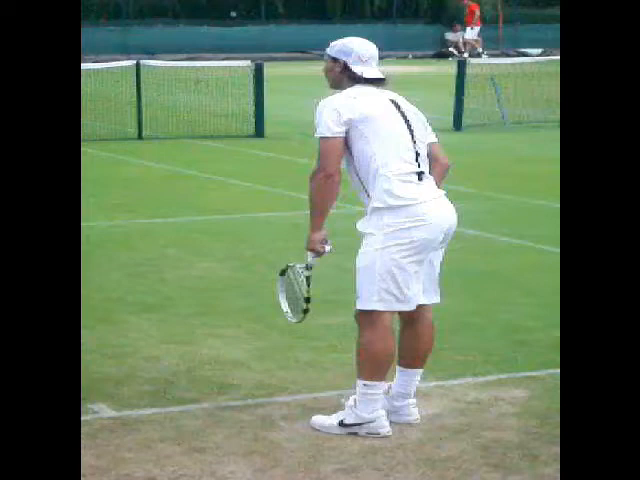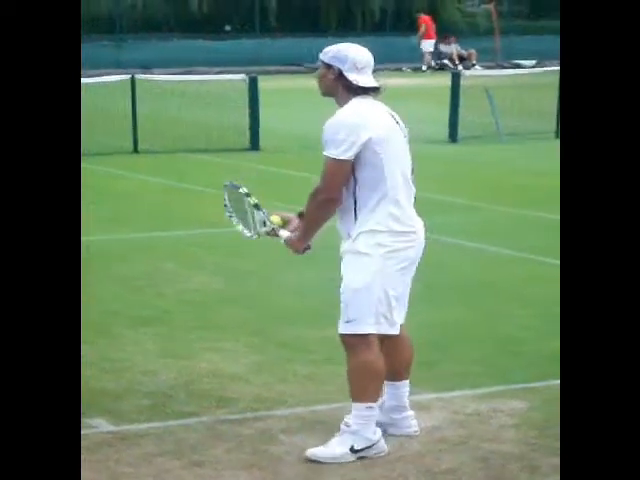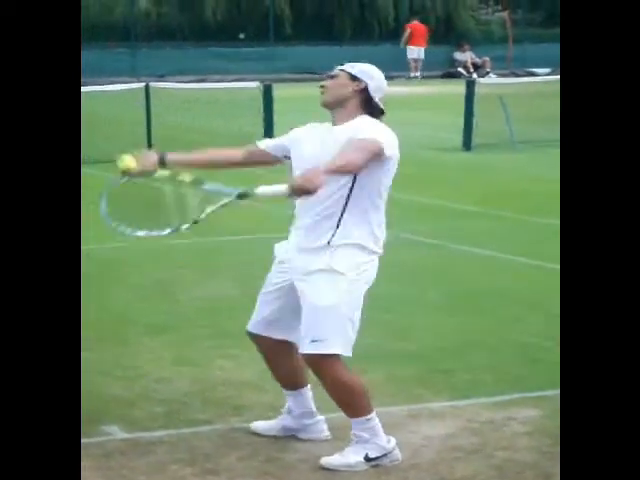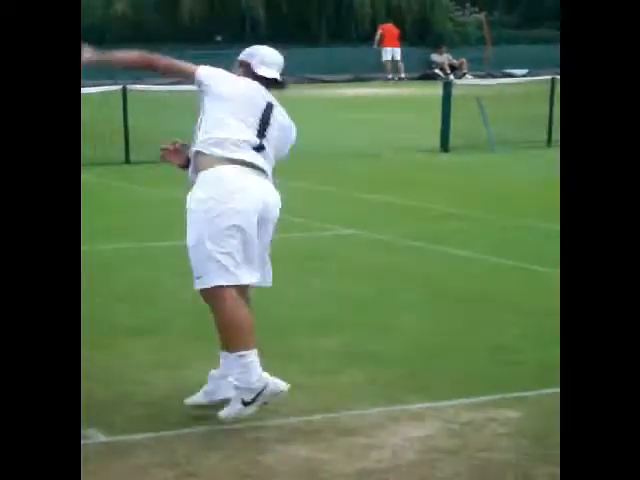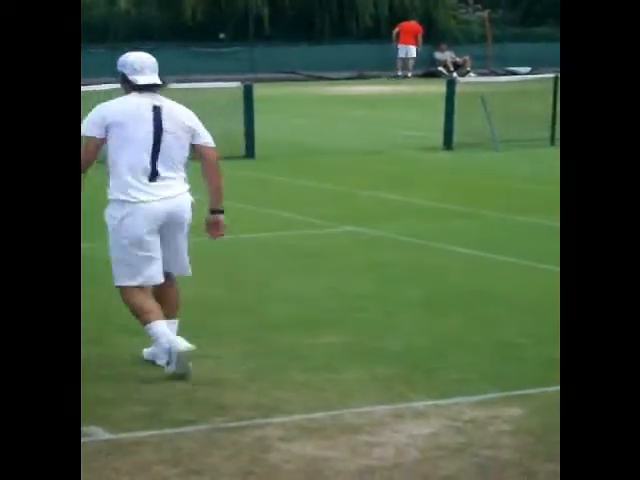
dt=1s
person 1, frame 1
left shoulder: (336, 104)
right shoulder: (400, 104)
left elbow: (326, 172)
right elbow: (439, 161)
left wrist: (317, 228)
left hip: (397, 220)
right hip: (436, 213)
left knee: (373, 314)
right knee: (416, 310)
left ankle: (366, 413)
right ankle: (401, 401)
person 1, frame 2
left shoulder: (345, 121)
right shoulder: (378, 113)
left elbow: (329, 193)
left wrist: (304, 234)
right wrist: (303, 218)
left hip: (378, 241)
right hip: (394, 234)
left knee: (359, 334)
right knee: (387, 328)
left ankle: (363, 434)
right ankle: (396, 412)
person 1, frame 3
left shoulder: (372, 133)
right shoulder: (308, 135)
left elbow: (361, 154)
right elbow: (238, 154)
left wrist: (321, 173)
right wrist: (165, 160)
left hip: (340, 262)
right hip: (300, 256)
left knee: (325, 357)
right knee: (268, 335)
left ankle: (375, 443)
right ankle: (303, 418)
person 1, frame 4
left shoulder: (228, 82)
right shoulder: (284, 123)
left elbow: (159, 62)
left wrist: (98, 56)
right wrist: (193, 159)
left hip: (225, 195)
right hip: (264, 195)
left knee: (223, 290)
right knee: (233, 290)
left ankle: (251, 382)
right ankle: (226, 381)
person 1, frame 5
left shoulder: (106, 111)
right shoulder: (184, 114)
left elbow: (84, 159)
right elbow: (211, 163)
right wrist: (216, 210)
left hip: (132, 208)
right hip: (177, 203)
left knee: (133, 287)
right knee: (165, 276)
left ankle: (171, 344)
right ankle: (166, 346)
